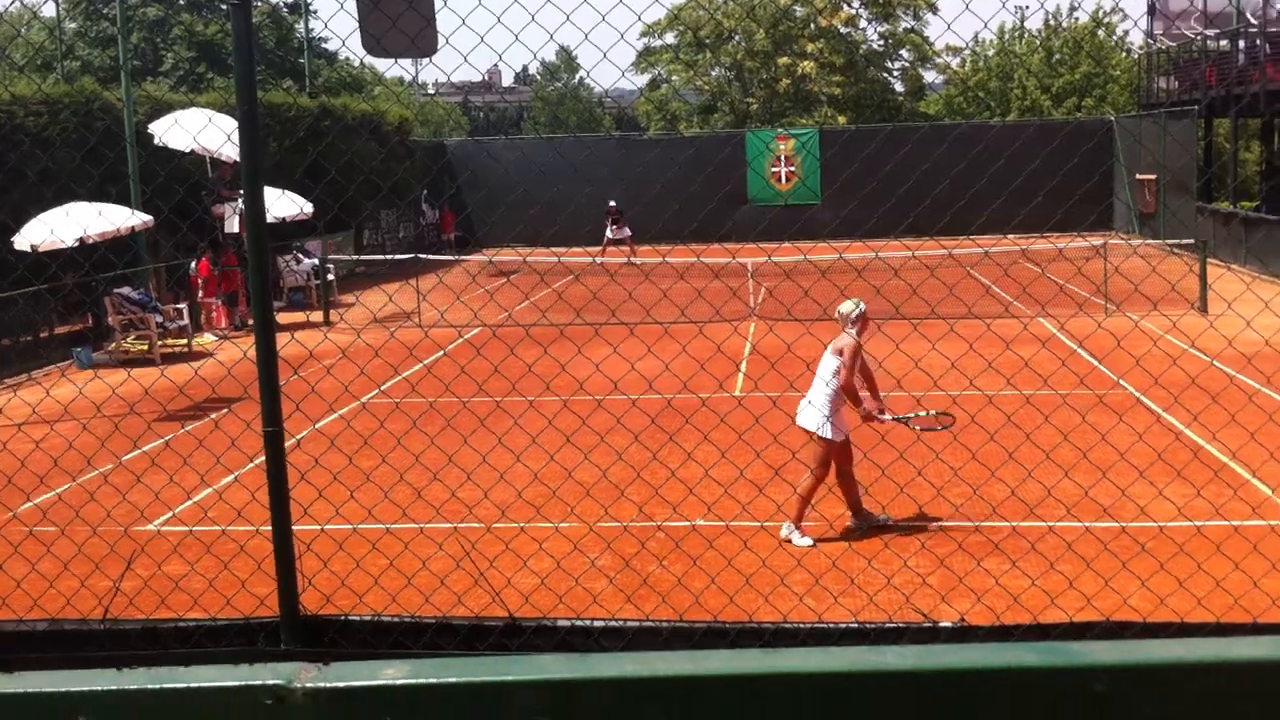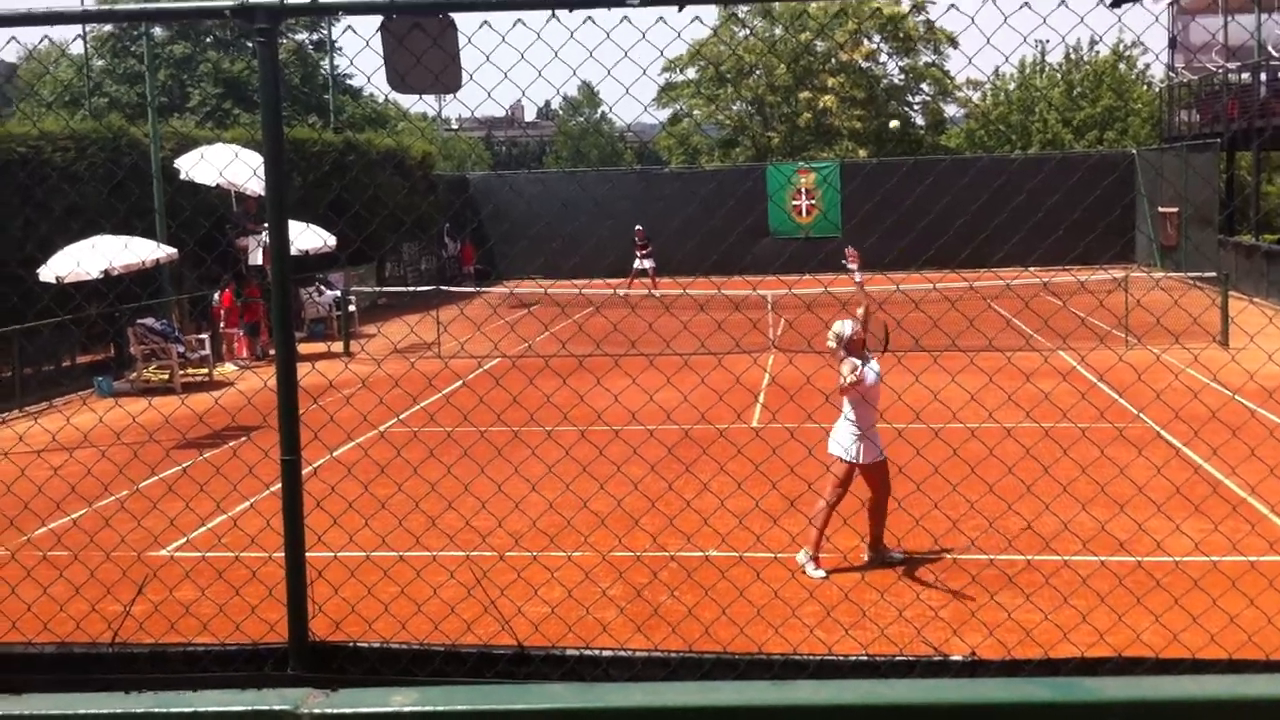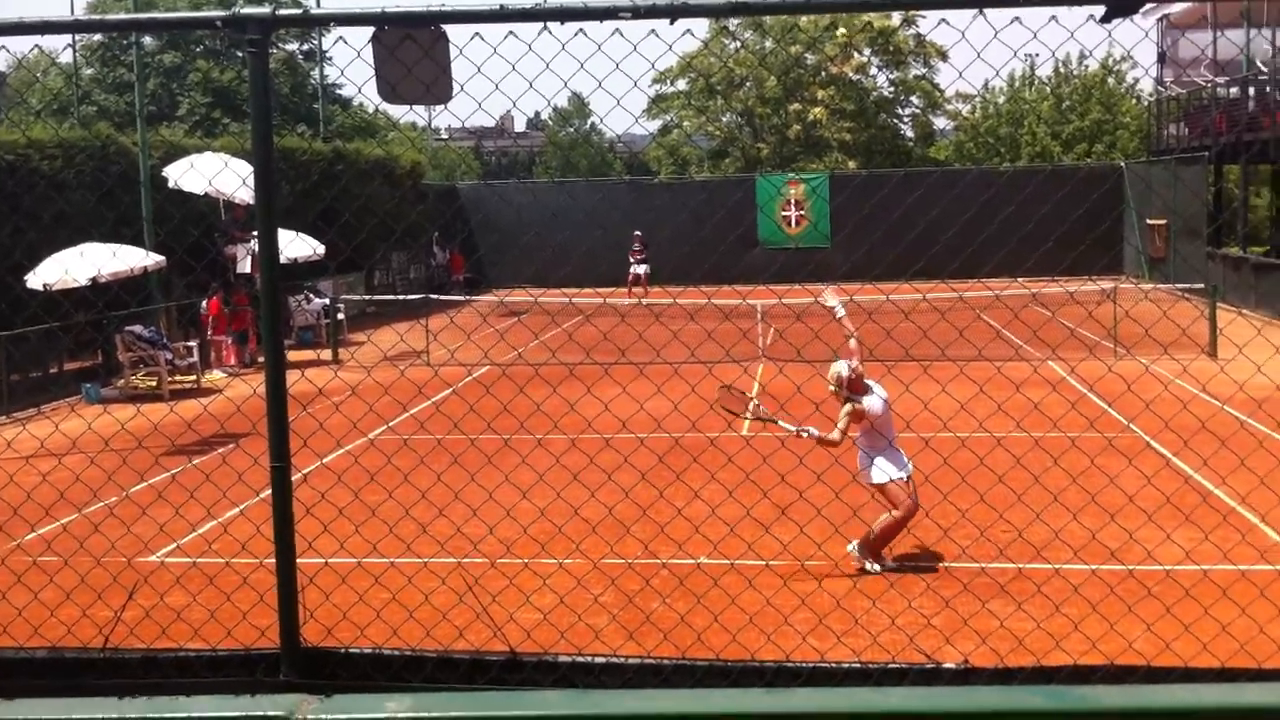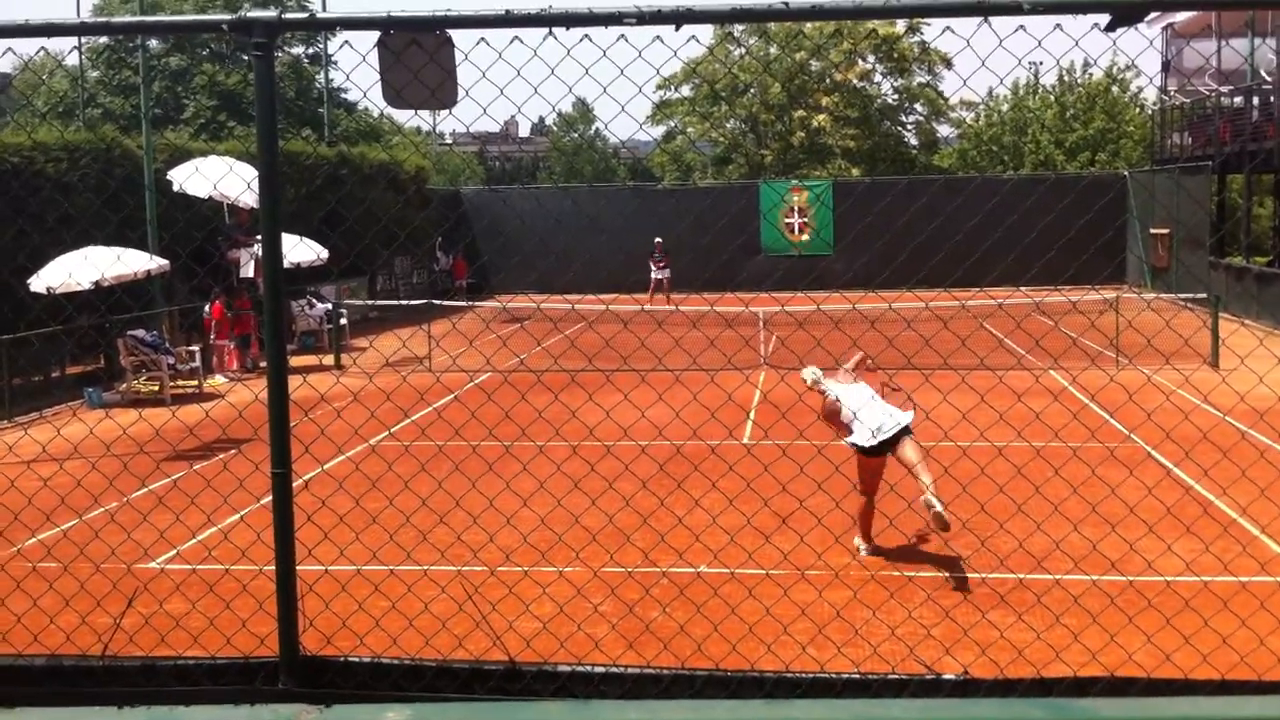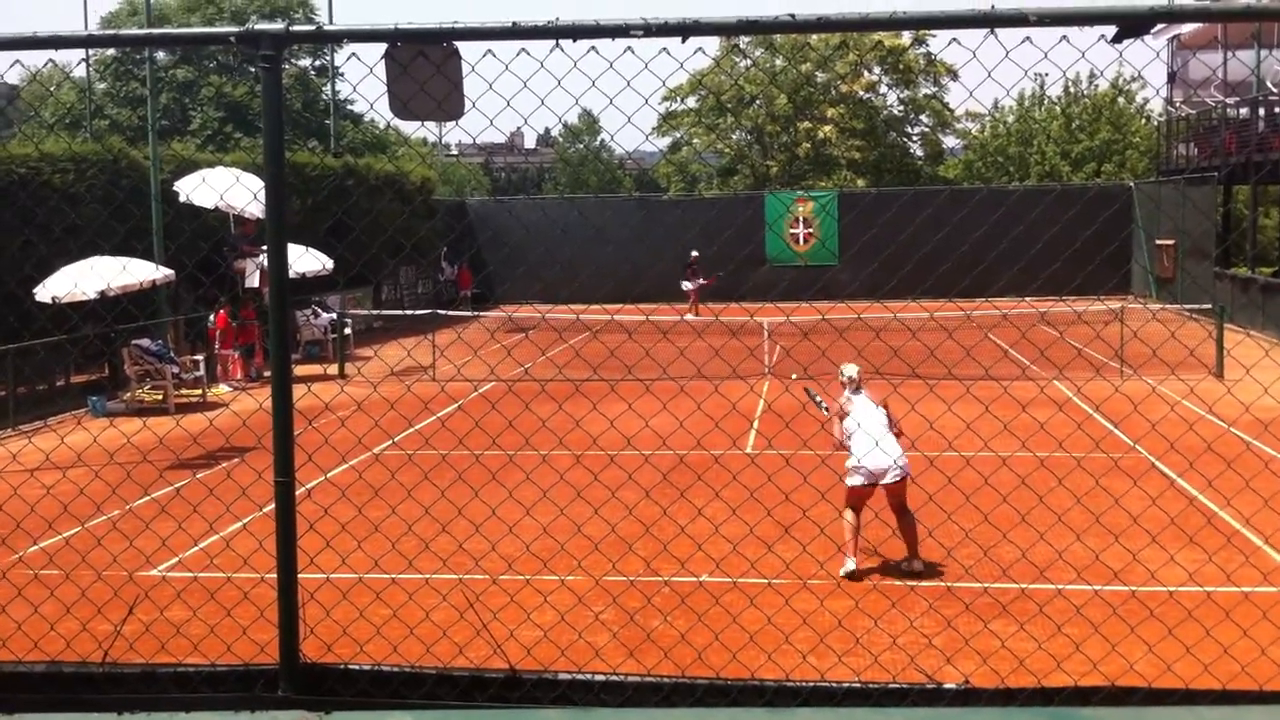
dt=0.5s
person 1, frame 1
left shoulder: (850, 341)
right shoulder: (851, 342)
left elbow: (865, 372)
right elbow: (845, 383)
left wrist: (878, 402)
right wrist: (862, 409)
left hip: (829, 412)
right hip: (821, 413)
left knee: (845, 465)
right knee: (819, 471)
left ankle: (859, 515)
right ankle: (791, 526)
person 1, frame 2
left shoulder: (862, 353)
right shoulder: (851, 365)
left elbow: (863, 308)
right elbow: (843, 389)
left wrist: (857, 274)
right wrist: (849, 381)
left hip: (868, 437)
right hip: (850, 439)
left knee: (881, 492)
right knee: (834, 495)
left ankle: (876, 549)
right ankle: (809, 554)
person 1, frame 3
left shoulder: (861, 382)
right shoulder: (853, 407)
left elbow: (854, 339)
right elbow: (835, 439)
left wrist: (838, 310)
right wrist: (814, 434)
left hip: (890, 455)
right hip: (877, 461)
left knee: (909, 507)
right knee: (906, 509)
left ankle: (872, 552)
right ankle: (863, 547)
person 1, frame 4
left shoulder: (826, 408)
right shoulder: (843, 377)
left elbow: (847, 432)
right elbow: (861, 357)
right wrist: (865, 366)
left hip: (869, 438)
right hip: (894, 423)
left knee: (867, 491)
right knee: (920, 469)
left ankle: (865, 542)
right ankle: (932, 500)
person 1, frame 5
left shoulder: (839, 407)
right shoulder: (876, 399)
left elbow: (839, 441)
right elbow: (896, 432)
left wrist: (851, 445)
left hip: (864, 466)
right hip: (893, 460)
left knee: (851, 509)
right knee: (901, 508)
left ankle: (850, 560)
right ankle: (914, 560)
